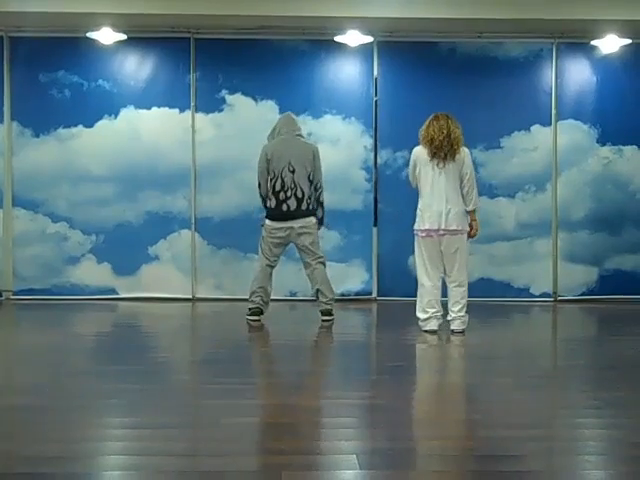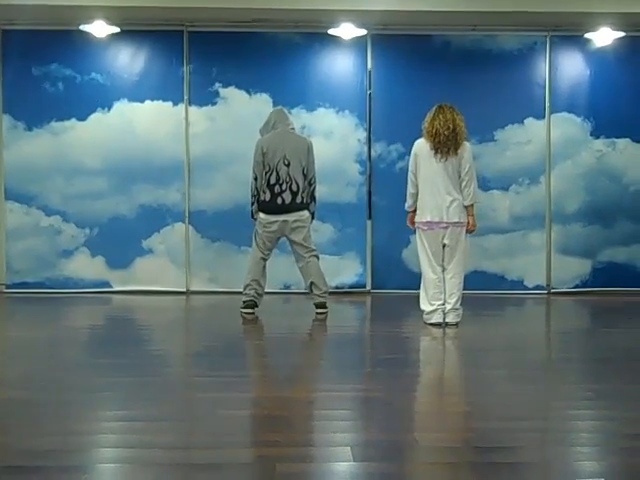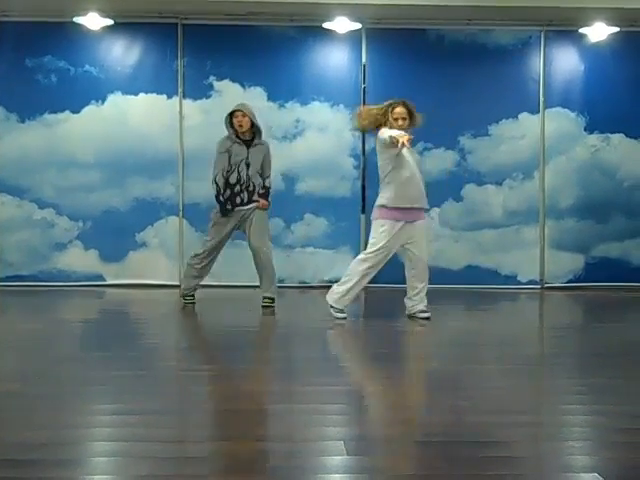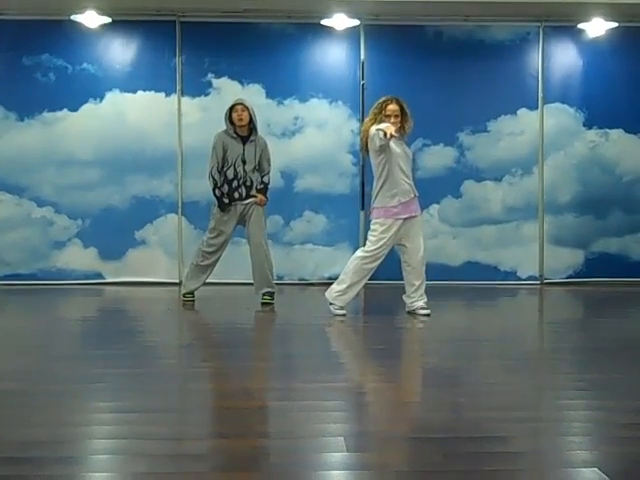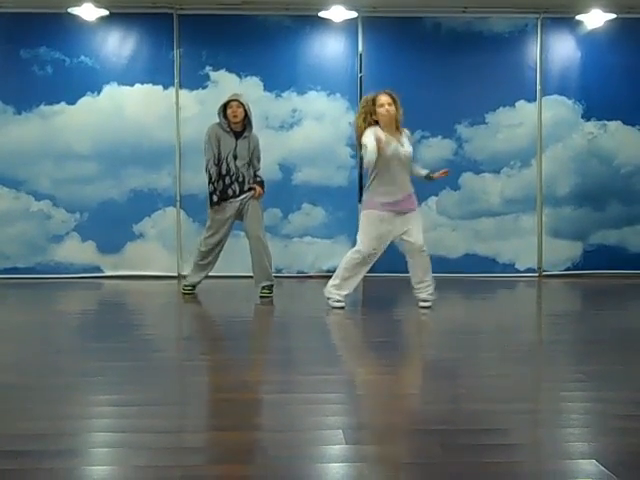
dt=1s
person 1, frame 1
left shoulder: (418, 153)
right shoulder: (462, 153)
right elbow: (469, 188)
right wrist: (473, 218)
left hip: (427, 221)
right hip: (454, 221)
left knee: (429, 274)
right knee: (457, 275)
left ankle: (430, 320)
right ankle: (457, 321)
person 1, frame 2
left shoulder: (419, 146)
right shoulder: (463, 148)
left elbow: (413, 182)
right elbow: (468, 182)
left wrist: (411, 210)
right wrist: (471, 213)
left hip: (427, 215)
right hip: (455, 215)
left knee: (431, 267)
right knee: (453, 267)
left ankle: (434, 313)
right ankle: (452, 314)
person 1, frame 3
left shoulder: (406, 144)
right shoulder: (385, 137)
right elbow: (387, 137)
right wrist: (398, 136)
left hip: (415, 211)
right hip: (390, 211)
left knee: (419, 260)
right knee: (371, 257)
left ankle: (416, 305)
right ankle: (337, 299)
person 1, frame 4
left shoulder: (399, 140)
right shoulder: (377, 137)
right elbow: (378, 133)
right wrist: (384, 128)
left hip: (410, 205)
right hip: (387, 209)
left knee: (415, 256)
right knee: (369, 254)
left ankle: (416, 301)
right ankle: (336, 296)
person 1, frame 5
left shoulder: (404, 135)
right shoulder: (371, 134)
right elbow: (369, 162)
left wrist: (428, 175)
right wrist: (377, 147)
left hip: (405, 202)
right hip: (378, 204)
left knee: (417, 246)
right knee: (365, 250)
left ankle: (425, 292)
right ankle: (335, 290)
person 2, frame 1
left shoulder: (268, 149)
right shoulder: (311, 149)
left elbow: (262, 185)
right elbow: (318, 185)
right wrist: (319, 216)
left hip: (276, 219)
right hip: (304, 218)
left knee: (266, 263)
right knee: (315, 263)
left ankle: (255, 308)
right ankle: (326, 308)
person 2, frame 2
left shoulder: (263, 142)
right shoulder: (305, 143)
left elbow: (257, 179)
right elbow: (311, 180)
left wrist: (254, 208)
right wrist: (311, 209)
left hip: (269, 212)
right hip: (298, 212)
left knee: (259, 255)
right knee: (307, 256)
left ankle: (250, 300)
right ankle: (321, 300)
person 2, frame 3
left shoulder: (262, 146)
right shoulder: (225, 144)
left elbow: (266, 175)
right elbow: (219, 175)
left wrist: (265, 198)
right wrist: (224, 204)
left hip: (254, 206)
right hip: (228, 207)
left knee: (261, 248)
right knee: (210, 247)
left ankle: (269, 293)
right ankle: (188, 288)
person 2, frame 4
left shoulder: (260, 142)
right shoulder: (222, 139)
left elbow: (265, 171)
right elbow: (214, 170)
left wrist: (263, 192)
right wrist: (220, 198)
left hip: (253, 201)
right hip: (227, 202)
left knee: (259, 244)
right knee: (212, 244)
left ankle: (267, 289)
right ankle: (189, 286)
person 2, frame 5
left shoulder: (252, 138)
right shoulder: (215, 131)
right elbow: (211, 163)
left wrist: (259, 183)
right wrist: (213, 194)
left hip: (248, 195)
right hip: (223, 197)
left knee: (257, 236)
right knee: (212, 239)
left ankle: (266, 282)
right ankle: (192, 280)
